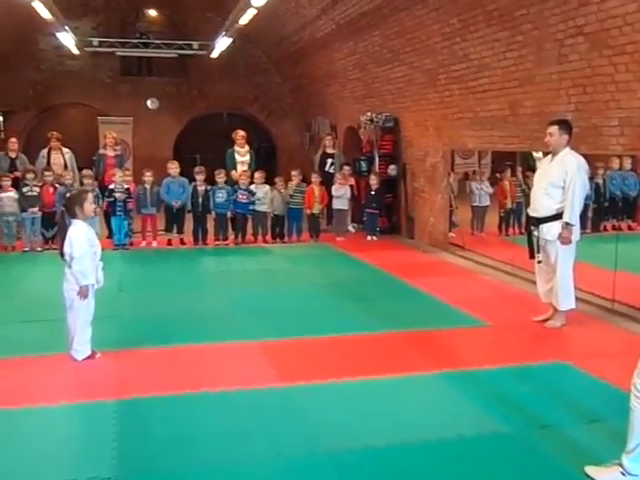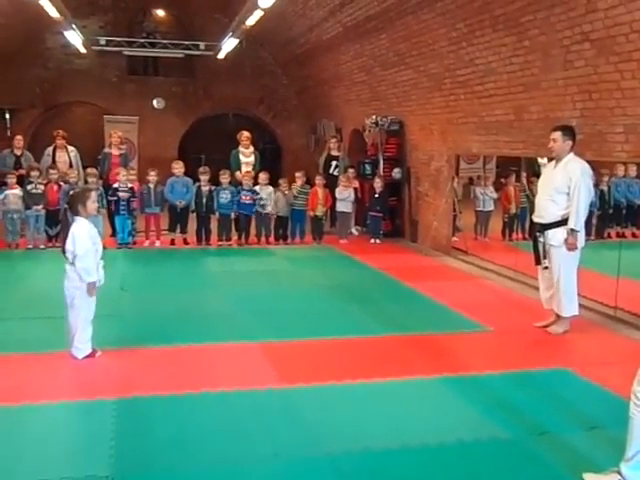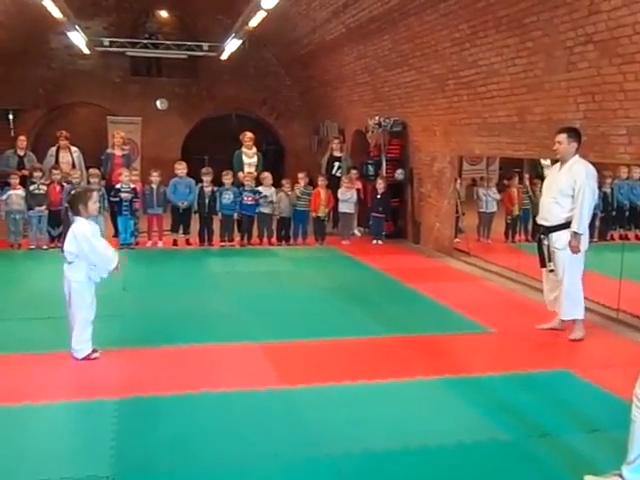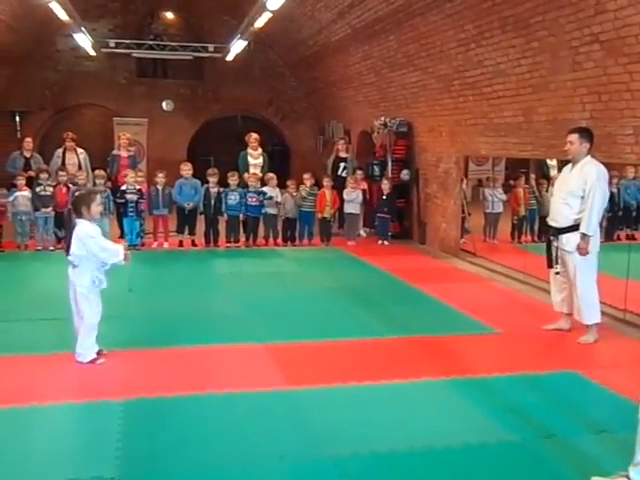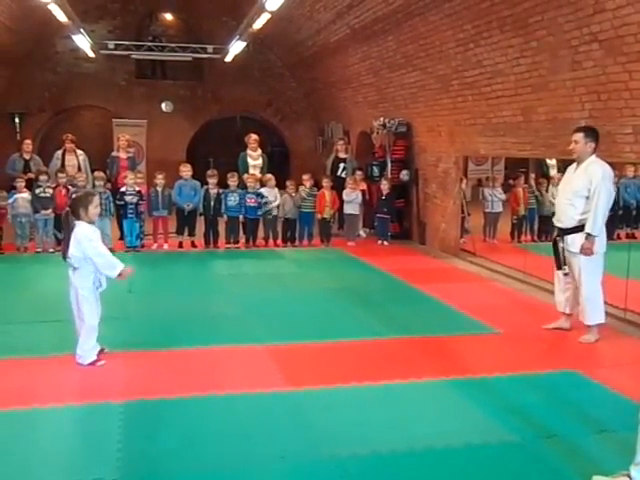
dt=0.2s
person 1, frame 1
left shoulder: (573, 162)
right shoulder: (546, 161)
left elbow: (575, 197)
left wrist: (568, 227)
right wrist: (533, 221)
left hip: (558, 226)
right hip: (541, 225)
left knee: (560, 270)
right knee: (544, 269)
left ankle: (561, 314)
right ankle: (552, 309)
person 1, frame 2
left shoulder: (578, 168)
right shoulder: (550, 167)
left elbow: (580, 203)
left wrist: (573, 233)
right wrist: (537, 227)
left hip: (562, 232)
right hip: (545, 231)
left knee: (563, 276)
right knee: (547, 275)
left ankle: (564, 320)
right ankle: (555, 315)
person 1, frame 3
left shoulder: (582, 170)
right shoulder: (555, 169)
left elbow: (584, 205)
left wrist: (576, 235)
right wrist: (542, 229)
left hip: (567, 235)
right hip: (550, 233)
left knee: (568, 280)
right knee: (551, 278)
left ankle: (578, 325)
right ankle: (559, 319)
person 1, frame 4
left shoulder: (594, 171)
right shoulder: (568, 169)
left elbow: (594, 206)
left wrist: (585, 237)
right wrist: (553, 230)
left hip: (577, 236)
right hip: (560, 235)
left knee: (582, 282)
right knee: (560, 279)
left ankle: (592, 328)
right ankle: (565, 319)
person 1, frame 5
left shoulder: (599, 171)
right shoulder: (573, 168)
left elbow: (599, 207)
left wrist: (590, 238)
right wrist: (559, 231)
left hip: (583, 237)
right hip: (566, 235)
left knee: (587, 283)
right knee: (564, 279)
left ankle: (593, 328)
right ankle: (565, 319)
person 2, frame 1
left shoulder: (82, 228)
right shoulder: (78, 231)
right elbow: (79, 260)
right wrist: (84, 284)
left hip: (83, 280)
right hip: (80, 282)
left knee: (82, 316)
right knee: (81, 316)
left ankle: (81, 348)
right ankle: (81, 351)
person 2, frame 2
left shoulder: (84, 225)
right shoulder: (81, 228)
right elbow: (83, 258)
left wrist: (92, 278)
right wrist: (90, 280)
left hip: (82, 278)
right hip: (81, 280)
left knee: (83, 314)
right knee: (82, 314)
left ankle: (82, 346)
right ankle: (81, 350)
person 2, frame 3
left shoulder: (87, 225)
right shoulder: (81, 228)
left elbow: (99, 247)
right elbow: (95, 251)
left wrist: (113, 258)
right wrist: (113, 262)
left hip: (83, 276)
right hip: (78, 277)
left knee: (85, 313)
right knee: (82, 314)
left ankle: (84, 346)
right ankle: (81, 350)
person 2, frame 4
left shoulder: (89, 227)
right shoulder: (85, 230)
left elbow: (103, 245)
right elbow: (103, 249)
left wrist: (120, 251)
right wrist: (121, 253)
left hip: (89, 279)
right hip: (83, 281)
left knee: (92, 315)
right knee: (88, 318)
left ankle: (90, 347)
right ankle: (85, 354)
person 2, frame 5
left shoulder: (88, 229)
right shoulder: (83, 232)
left elbow: (101, 253)
right elbow: (99, 256)
left wrist: (118, 268)
right wrist: (119, 270)
left hip: (89, 280)
right hip: (84, 282)
left knee: (91, 317)
right knee: (88, 319)
left ankle: (91, 348)
right ankle: (85, 355)
